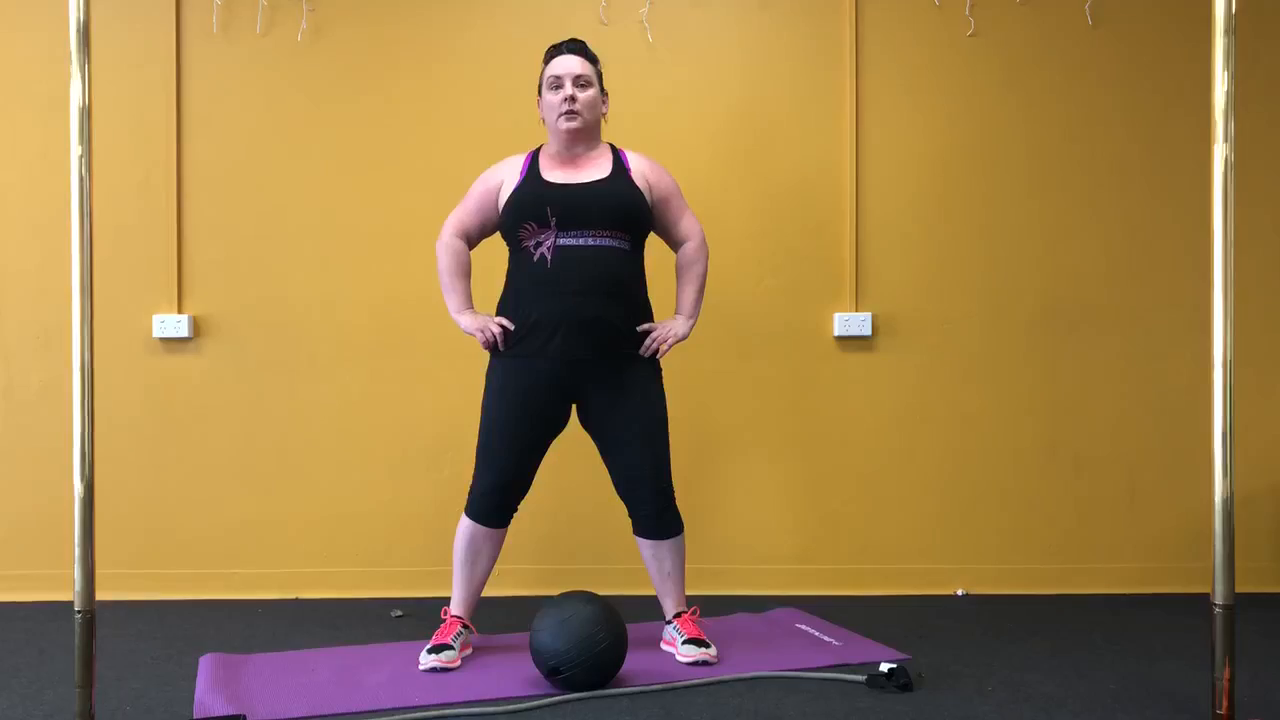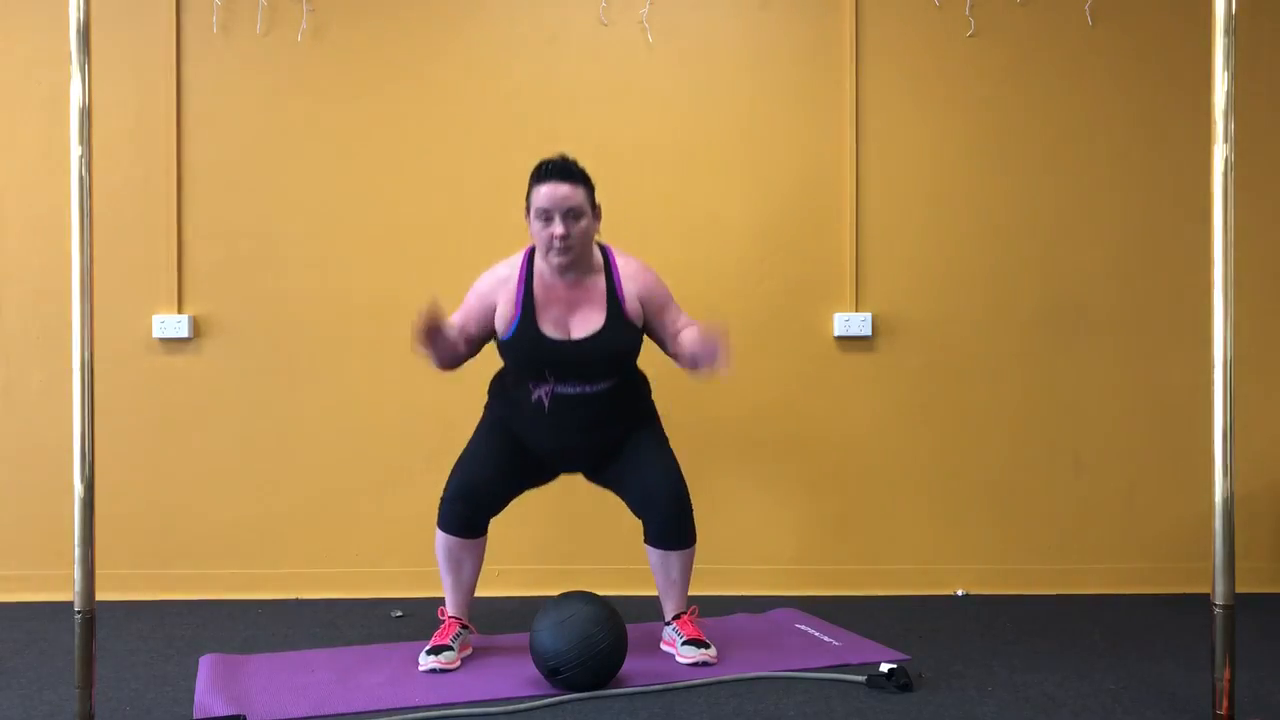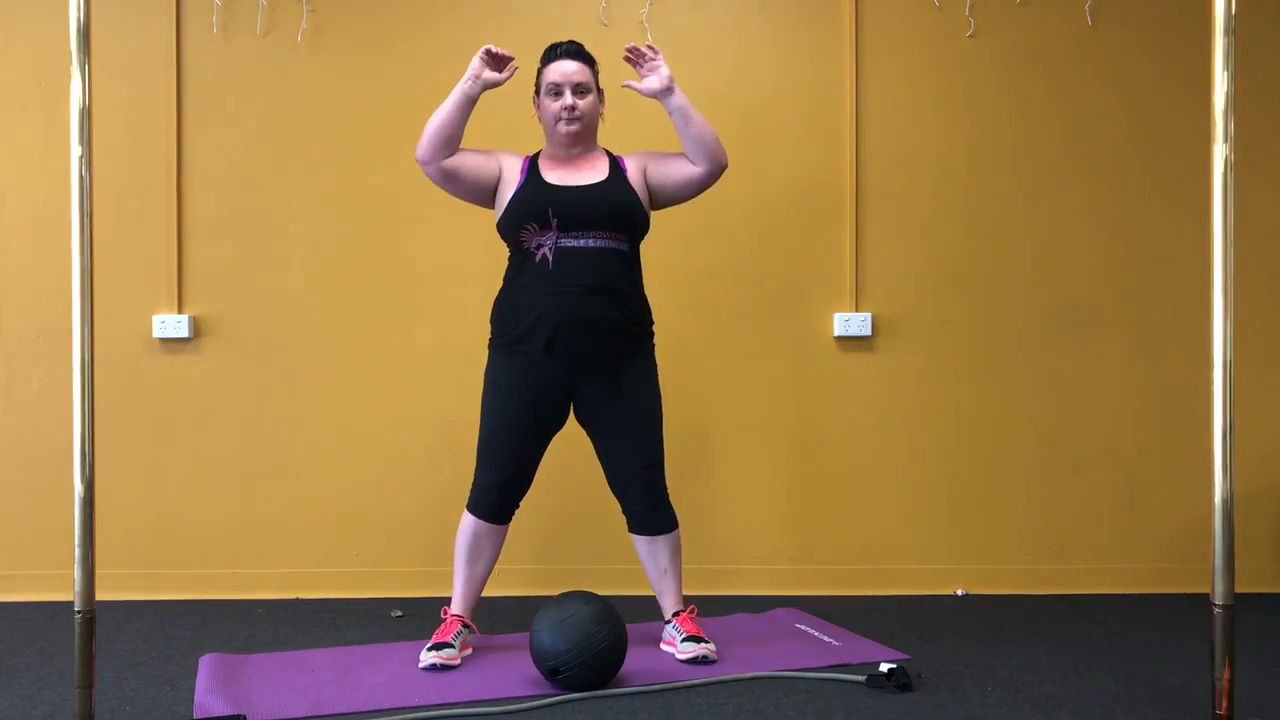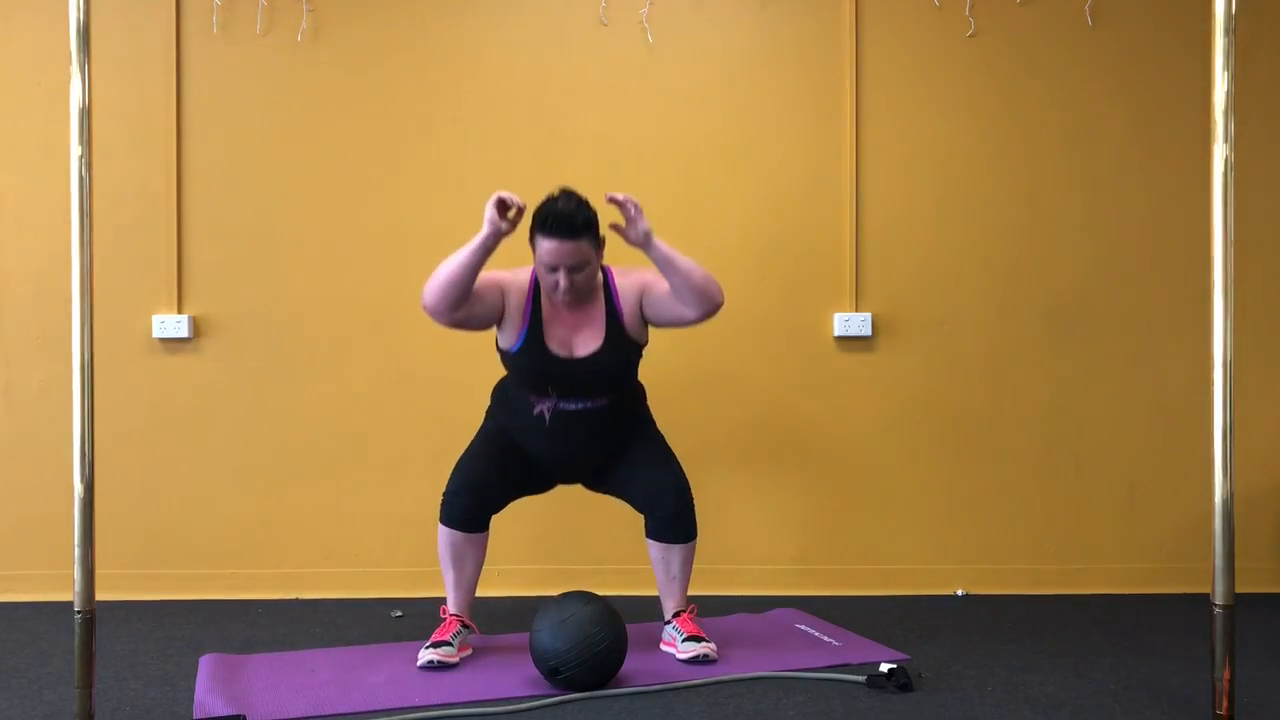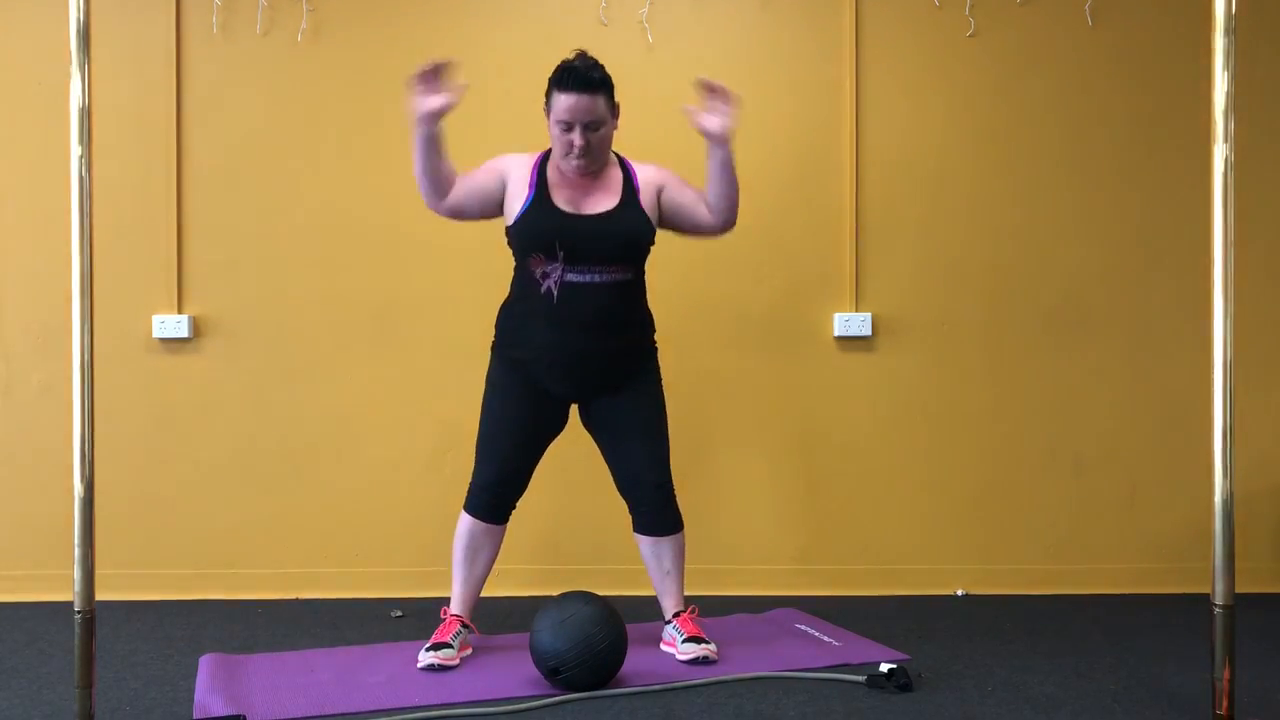
dt=1s
person 1, frame 1
left shoulder: (640, 173)
right shoulder: (509, 176)
left elbow: (691, 241)
right elbow: (453, 238)
left wrist: (684, 319)
right wrist: (464, 313)
left hip: (622, 364)
right hip: (528, 361)
left knee: (650, 492)
right knee: (493, 490)
left ankle: (679, 621)
right ankle: (457, 623)
person 1, frame 2
left shoulder: (633, 279)
right shoulder: (502, 283)
left elbow: (679, 336)
right elbow: (457, 346)
left wrist: (699, 348)
right wrist: (439, 341)
left hip: (620, 434)
right hip: (521, 432)
left knee: (669, 503)
right knee: (462, 500)
left ankle: (678, 622)
right ankle: (454, 626)
person 1, frame 3
left shoulder: (635, 173)
right shoulder: (509, 174)
left elbow: (710, 167)
right elbow: (431, 158)
left wrist: (668, 95)
right wrist: (472, 85)
left hip: (618, 359)
right hip: (526, 356)
left knee: (643, 489)
right knee: (495, 487)
left ankle: (677, 620)
right ankle: (457, 622)
person 1, frame 4
left shoulder: (631, 292)
right shoulder: (510, 295)
left elbow: (706, 302)
right elbow: (437, 305)
left wrist: (650, 244)
right wrist: (487, 239)
left hip: (618, 440)
right hip: (522, 439)
left knee: (672, 499)
right knee: (464, 496)
left ankle: (678, 621)
right ankle: (455, 624)
person 1, frame 5
left shoulder: (648, 183)
right shoulder: (516, 175)
left elbow: (719, 217)
right elbow: (439, 196)
left wrist: (718, 143)
right wrist: (426, 123)
left hip: (623, 372)
right hip: (527, 365)
left knee: (650, 490)
right knee: (492, 486)
left ankle: (678, 620)
right ankle: (456, 622)
